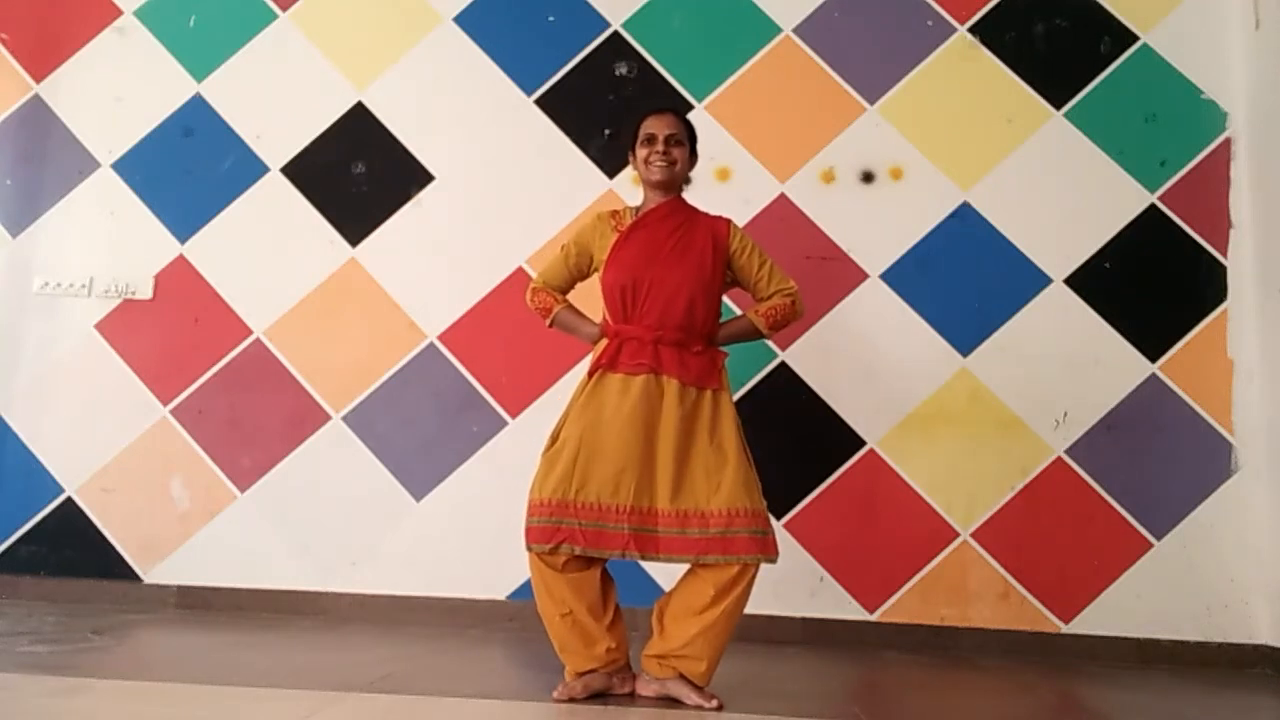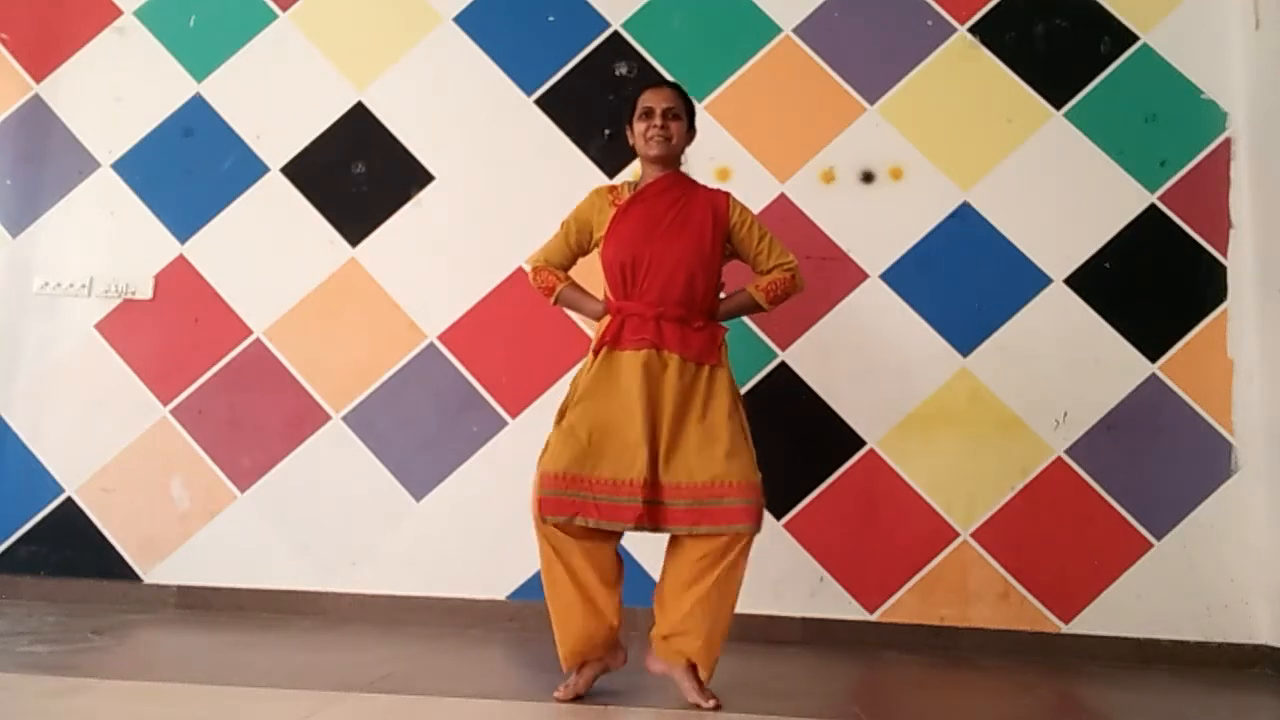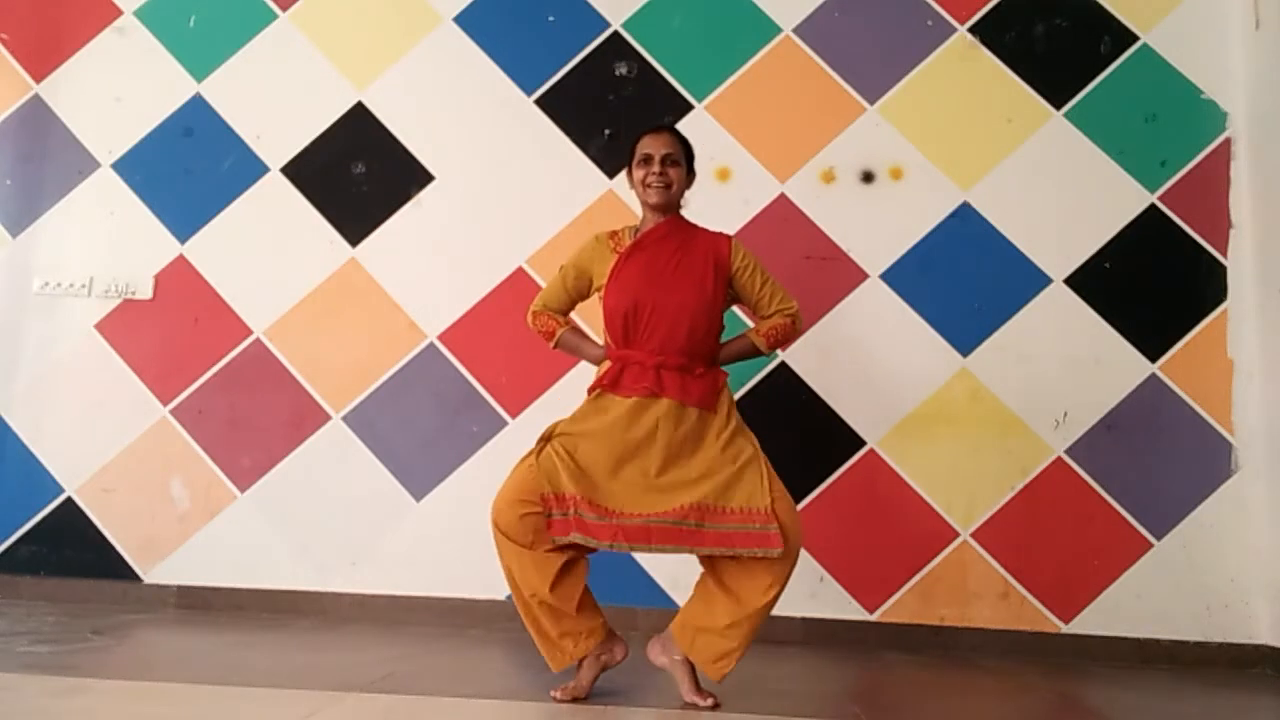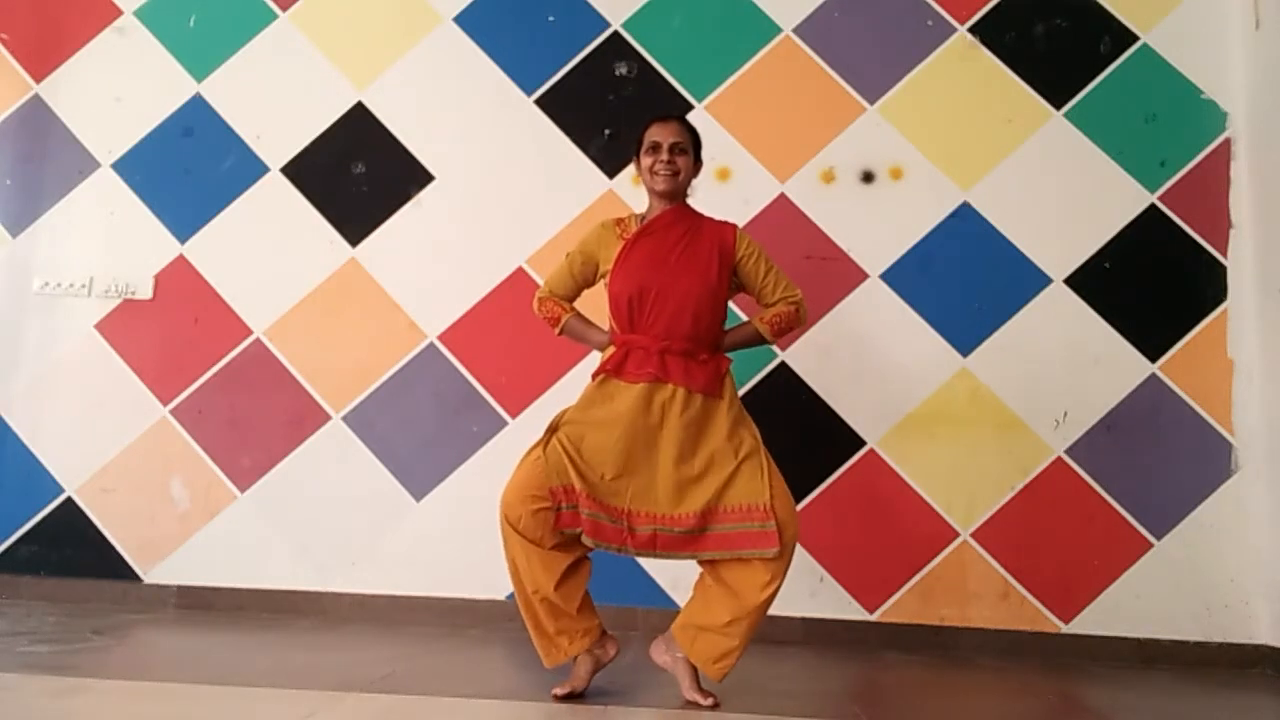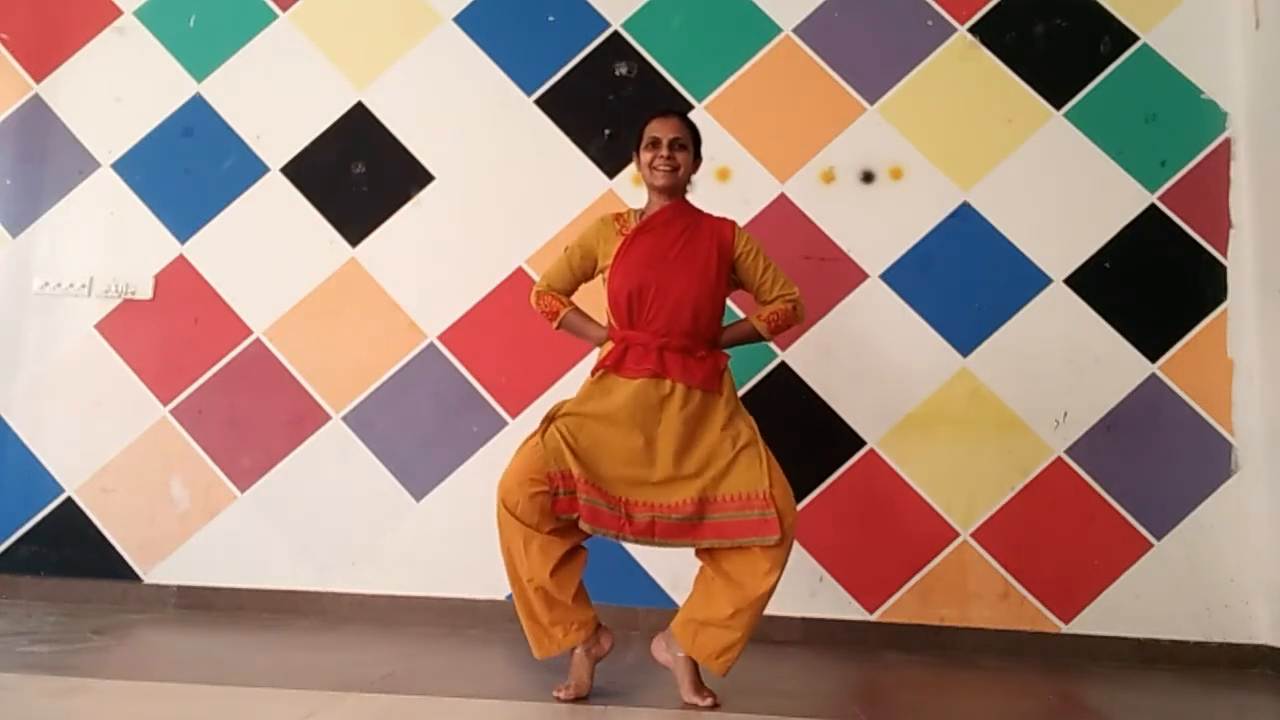
dt=0.4s
person 1, frame 1
left shoulder: (720, 234)
right shoulder: (605, 228)
left elbow: (785, 299)
right elbow: (541, 290)
left wrist: (714, 335)
right wrist: (598, 333)
left hip: (694, 402)
right hip: (615, 396)
left knee: (734, 540)
right knee: (555, 529)
left ankle: (670, 666)
right ankle: (601, 663)
person 1, frame 2
left shoulder: (719, 207)
right shoulder: (604, 203)
left elbow: (785, 272)
right elbow: (544, 267)
left wrist: (717, 310)
right wrist: (598, 310)
left hip: (694, 377)
right hip: (618, 371)
left knee: (724, 518)
right knee: (561, 504)
left ankle: (676, 651)
right ankle: (595, 647)
person 1, frame 3
left shoulder: (722, 251)
right shoulder: (603, 250)
left elbow: (784, 317)
right elbow: (542, 312)
left wrist: (715, 354)
right wrist: (600, 355)
left hip: (701, 425)
right hip: (616, 417)
left knee: (776, 538)
right knee: (515, 511)
left ankle: (681, 645)
right ankle: (593, 642)
person 1, frame 4
left shoulder: (726, 239)
right shoulder: (609, 237)
left elbow: (789, 306)
right elbow: (548, 299)
left wrist: (719, 341)
right wrist: (605, 340)
left hip: (702, 409)
right hip: (620, 402)
left knee: (770, 530)
right knee: (525, 504)
left ankle: (684, 646)
right ankle: (585, 641)
person 1, frame 5
left shoulder: (725, 236)
right shoulder: (608, 232)
left elbow: (786, 303)
right elbow: (545, 293)
left wrist: (717, 337)
right wrist: (604, 335)
left hip: (702, 404)
right hip: (618, 396)
left knee: (766, 526)
right knee: (520, 491)
left ankle: (688, 648)
right ankle: (580, 637)
